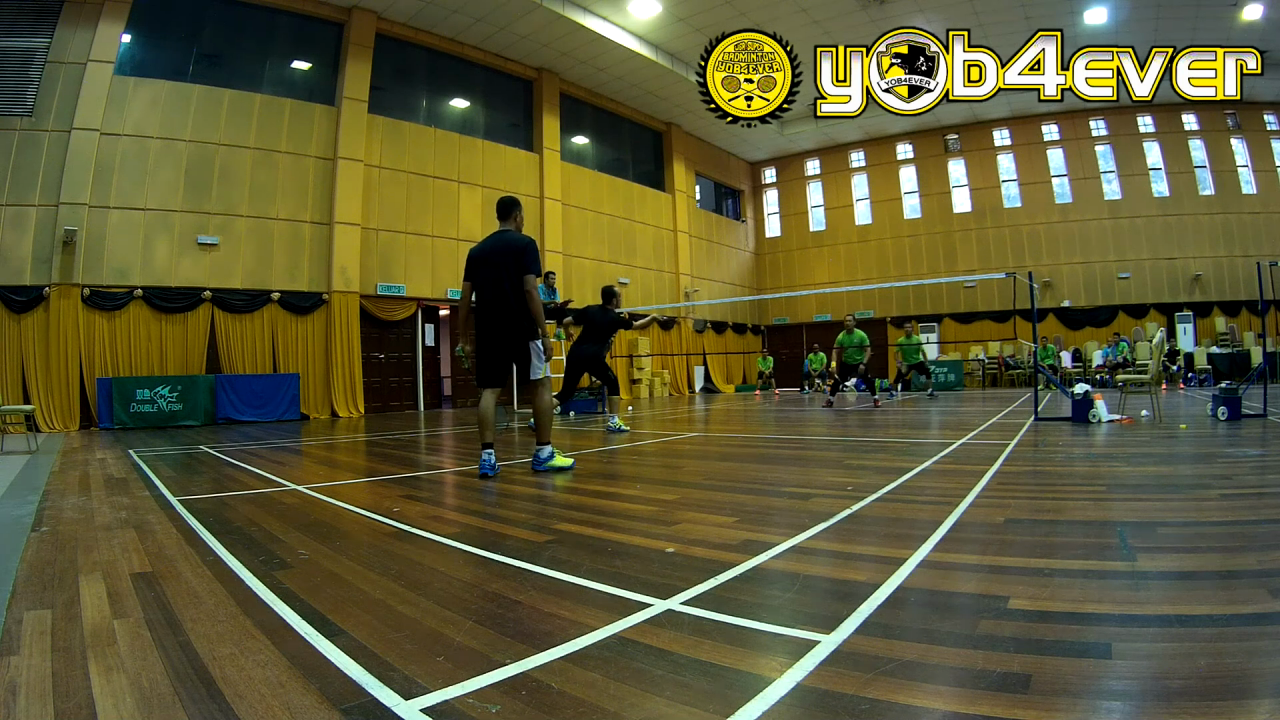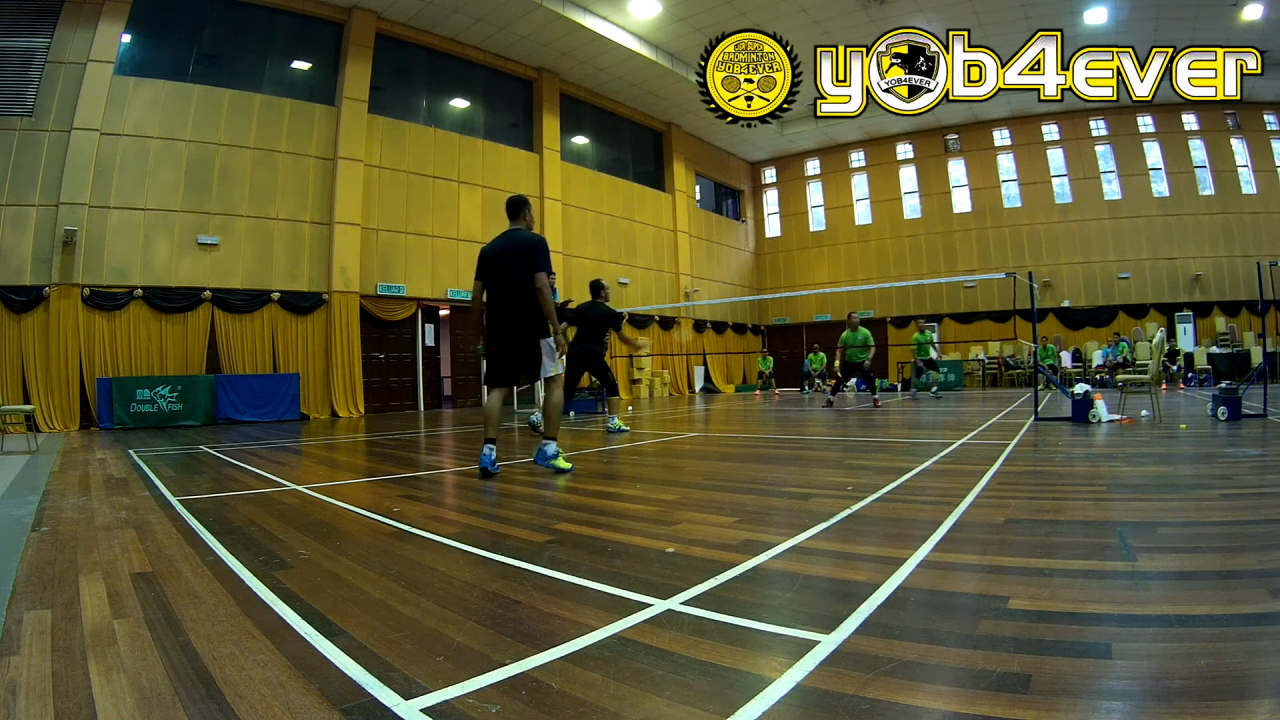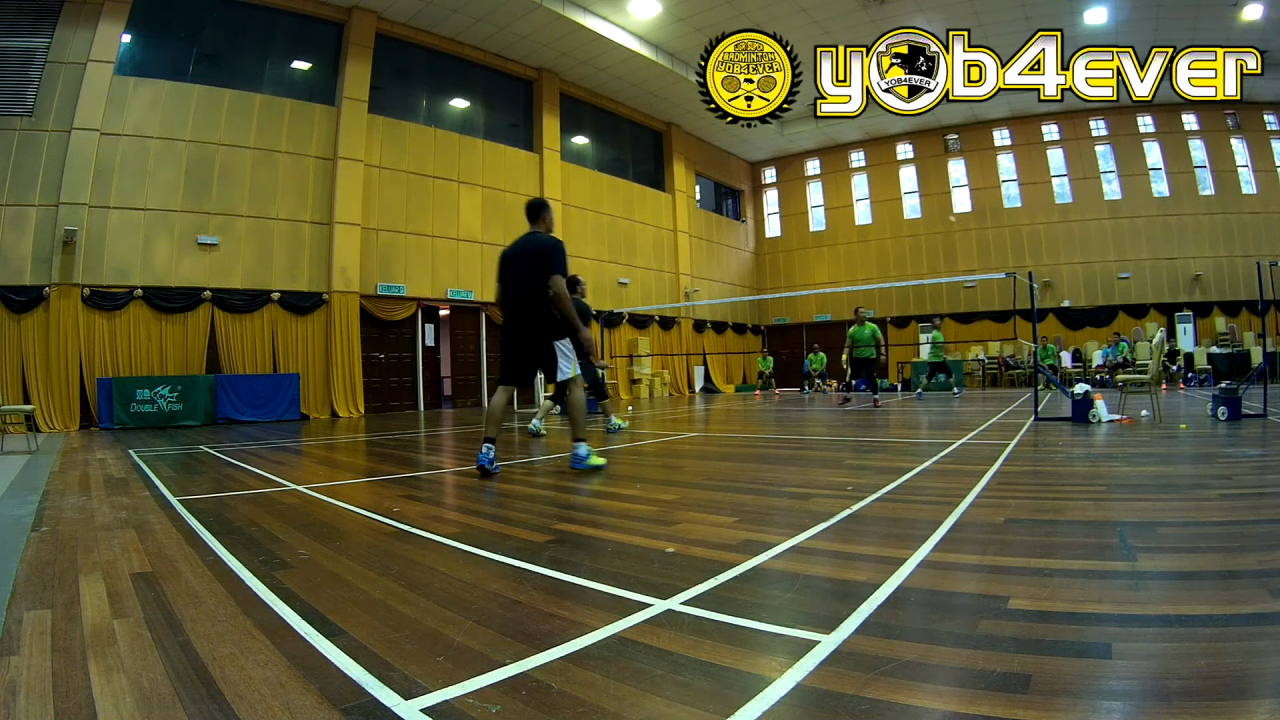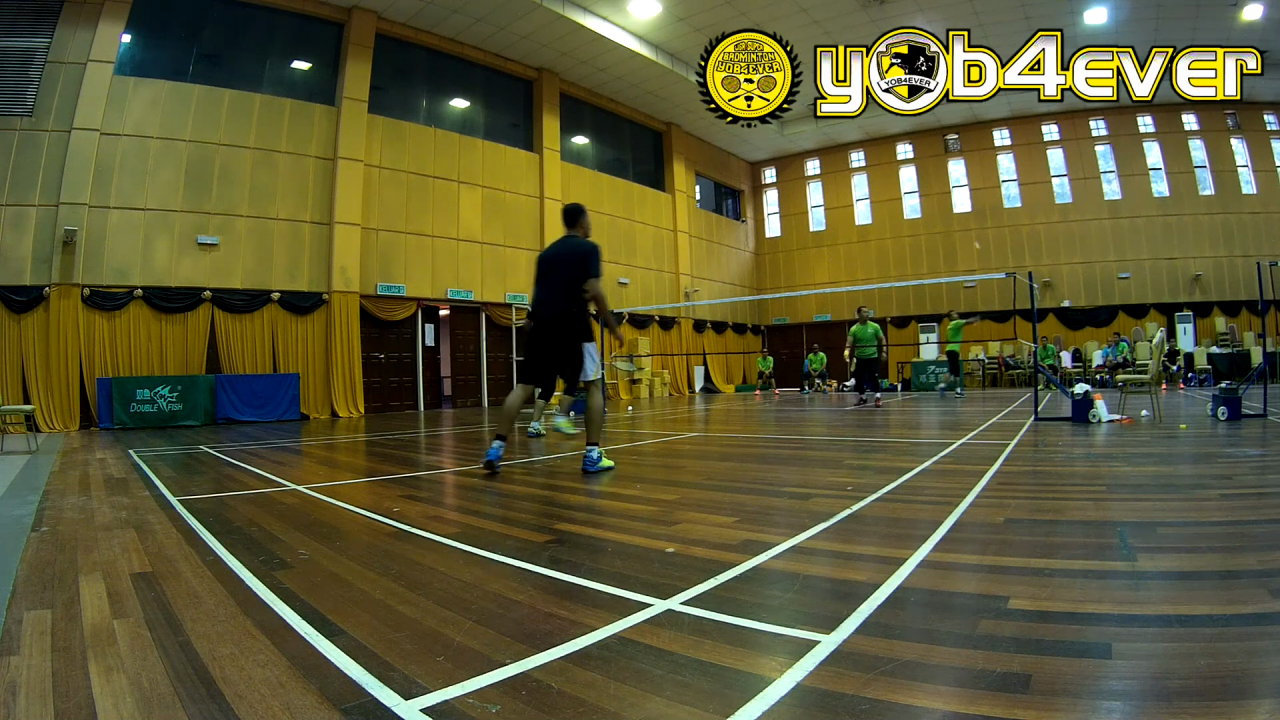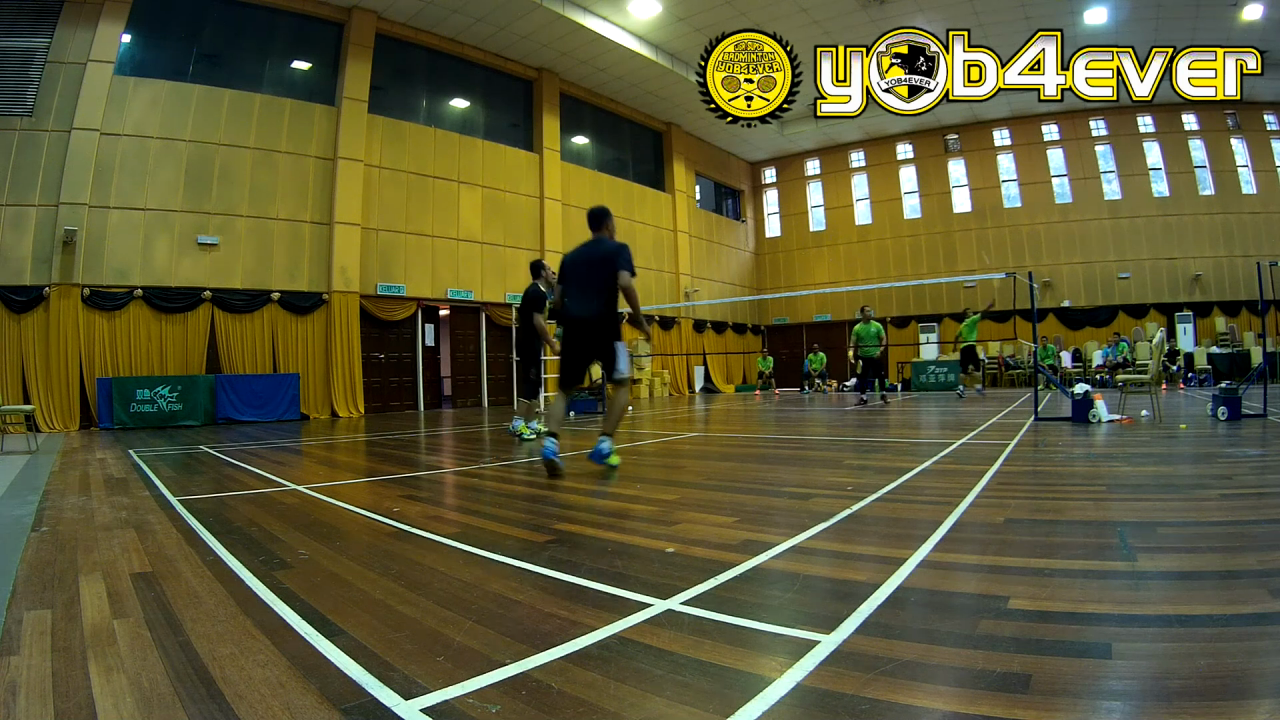
dt=0.2s
person 1, frame 1
left shoulder: (477, 250)
right shoulder: (524, 244)
left elbow: (465, 298)
right elbow: (530, 290)
left wrist: (464, 340)
right wrist: (545, 332)
left hip: (488, 332)
right hip: (520, 329)
left knee: (490, 392)
right knee: (541, 385)
left ankle: (487, 457)
right ankle: (544, 453)
person 1, frame 2
left shoulder: (488, 249)
right shoulder: (535, 242)
left elbow: (476, 298)
right elbow: (542, 288)
left wrist: (488, 333)
right wrist: (557, 330)
left hip: (499, 329)
right hip: (532, 326)
left knee: (498, 390)
right knee: (554, 380)
left ankle: (488, 452)
right ankle: (548, 449)
person 1, frame 3
left shoulder: (509, 251)
right shoulder: (552, 245)
left elbow: (500, 297)
right elbow: (557, 290)
right wrist: (580, 328)
left hip: (513, 328)
right hip: (546, 327)
left knee: (504, 389)
right knee: (574, 383)
left ankle: (487, 452)
right ankle: (581, 450)
person 1, frame 4
left shoulder: (546, 253)
right shoulder: (588, 248)
right elbow: (593, 291)
right wrist: (613, 326)
left hip: (540, 326)
right hip: (572, 326)
left knee: (524, 387)
right knee: (593, 387)
left ankle: (496, 448)
right ankle: (592, 455)
person 1, frame 5
left shoulder: (571, 256)
right shoulder: (619, 249)
left elbow: (557, 298)
right elbow: (625, 284)
right wrist: (643, 323)
left hip: (573, 326)
right hip: (603, 324)
left knee: (565, 390)
right knee: (621, 385)
left ankle: (551, 445)
right ankle: (604, 444)
